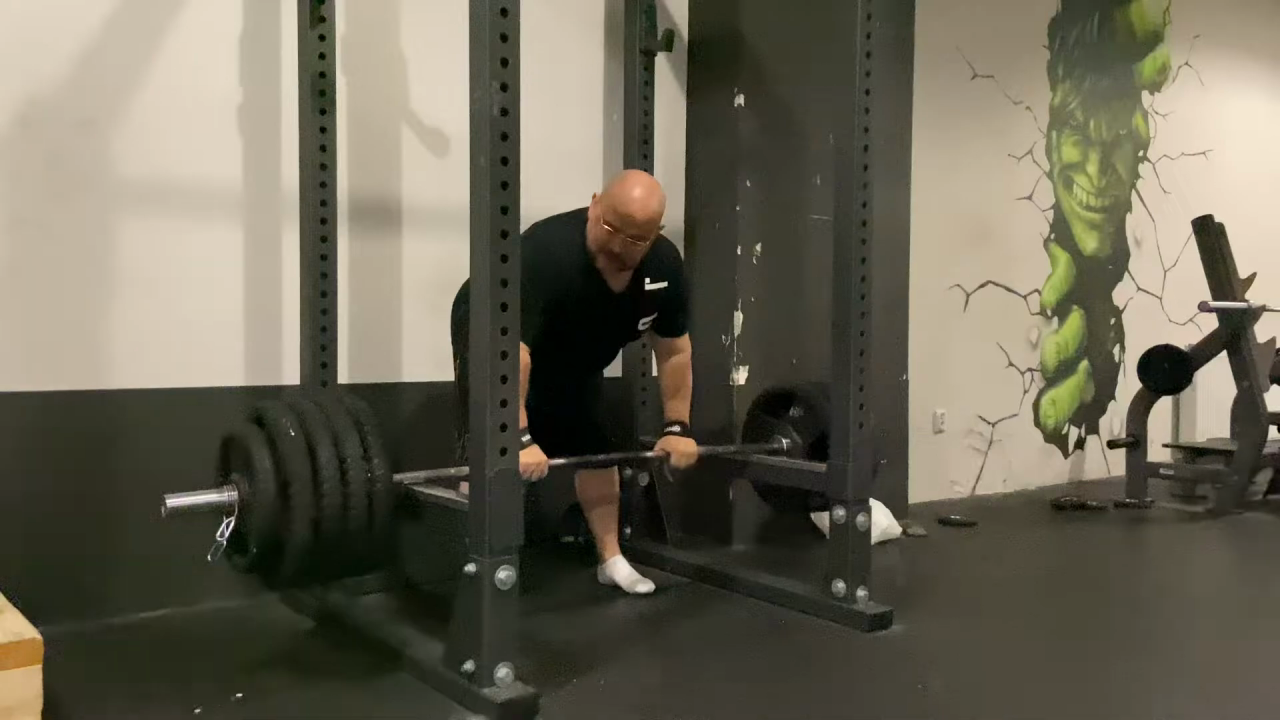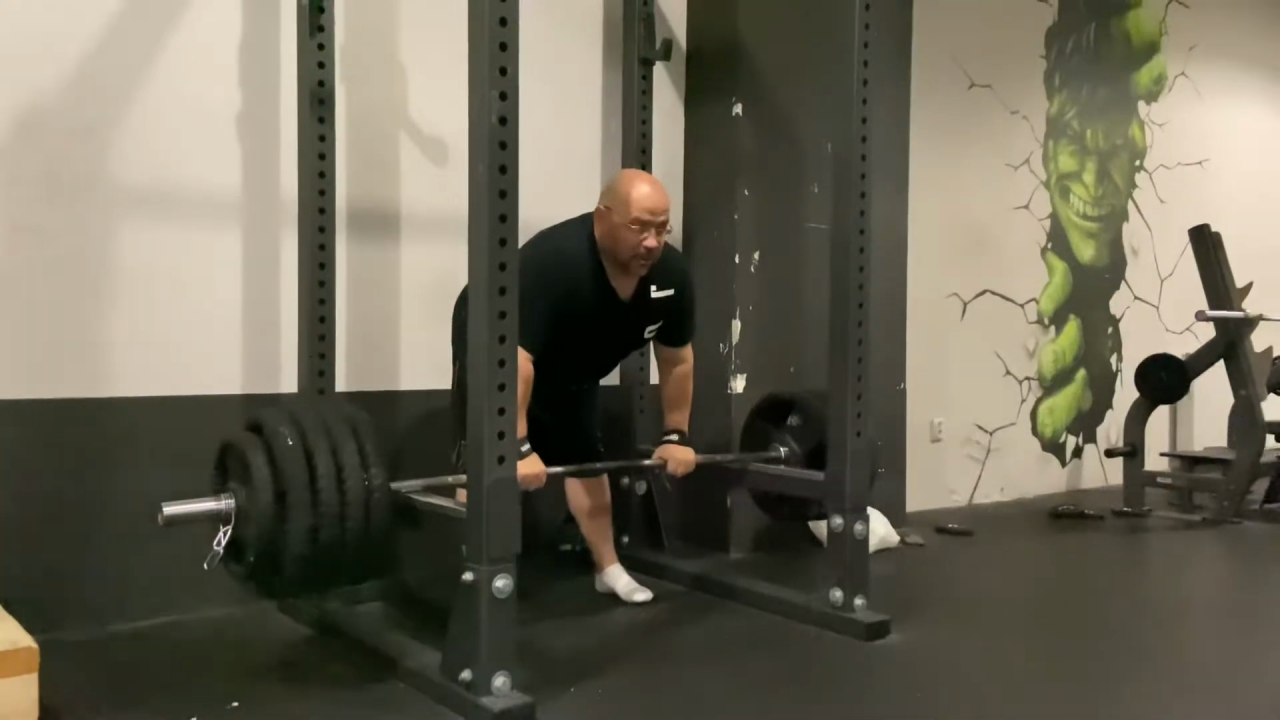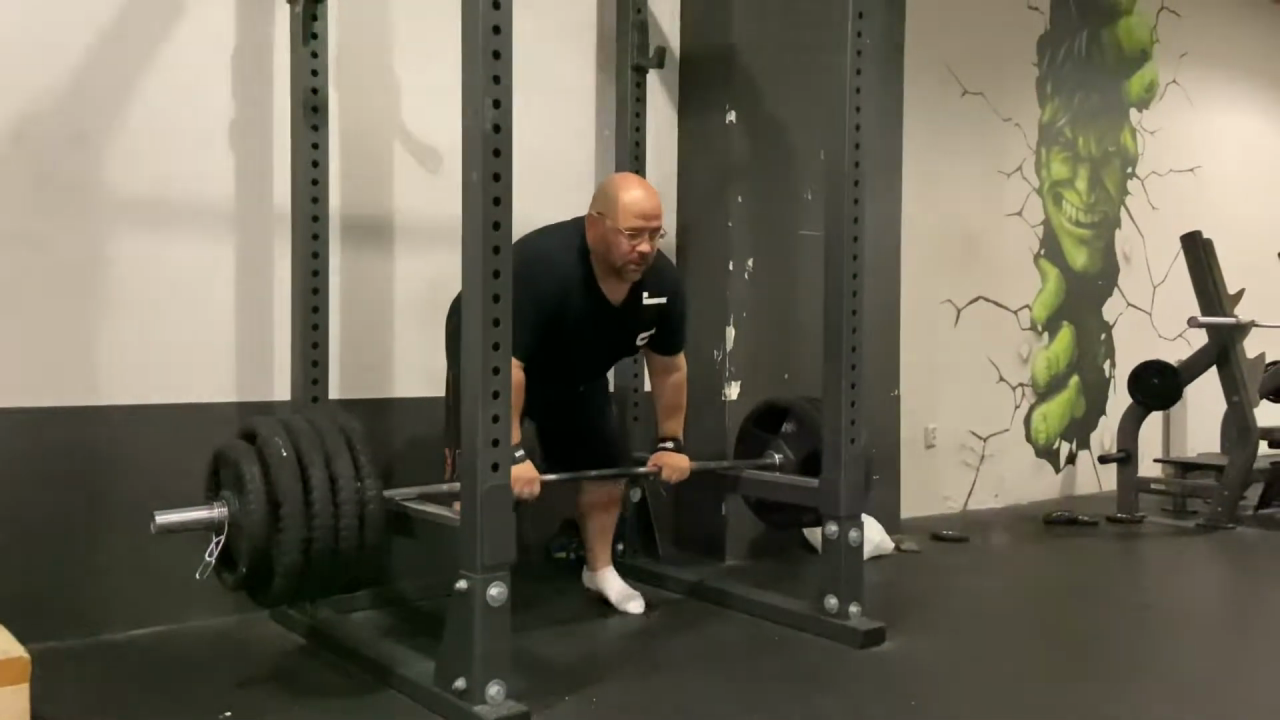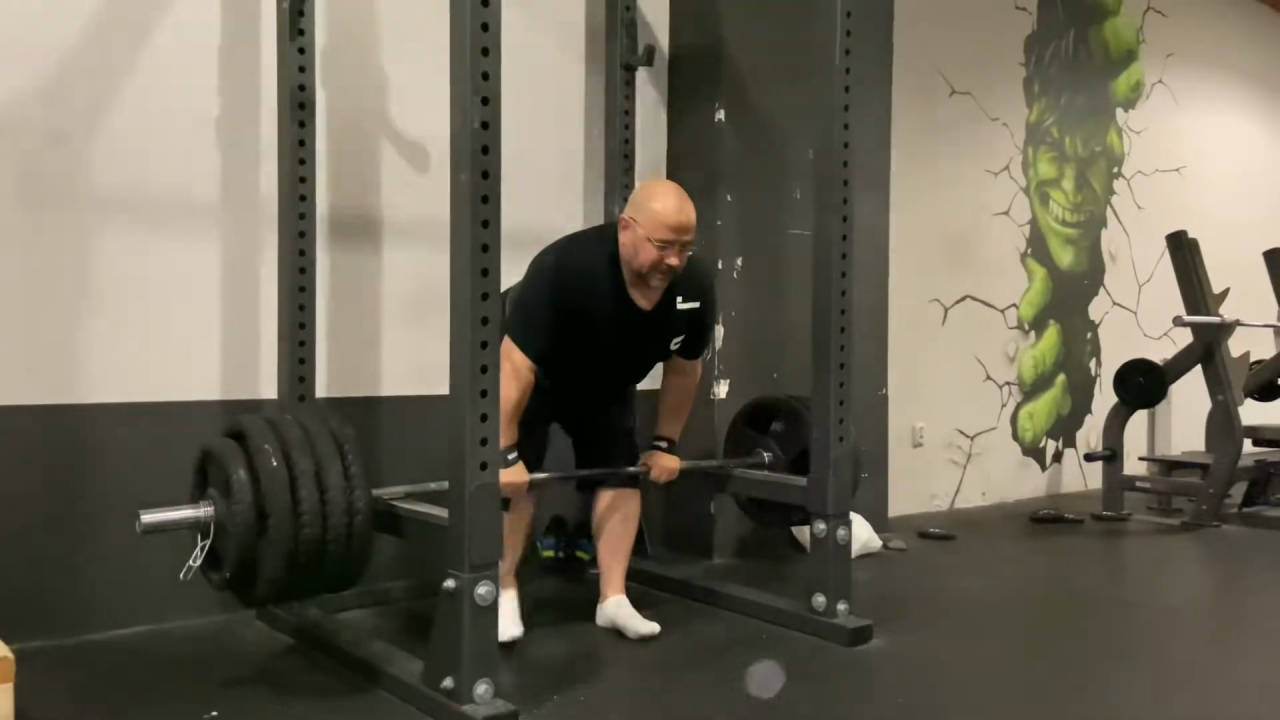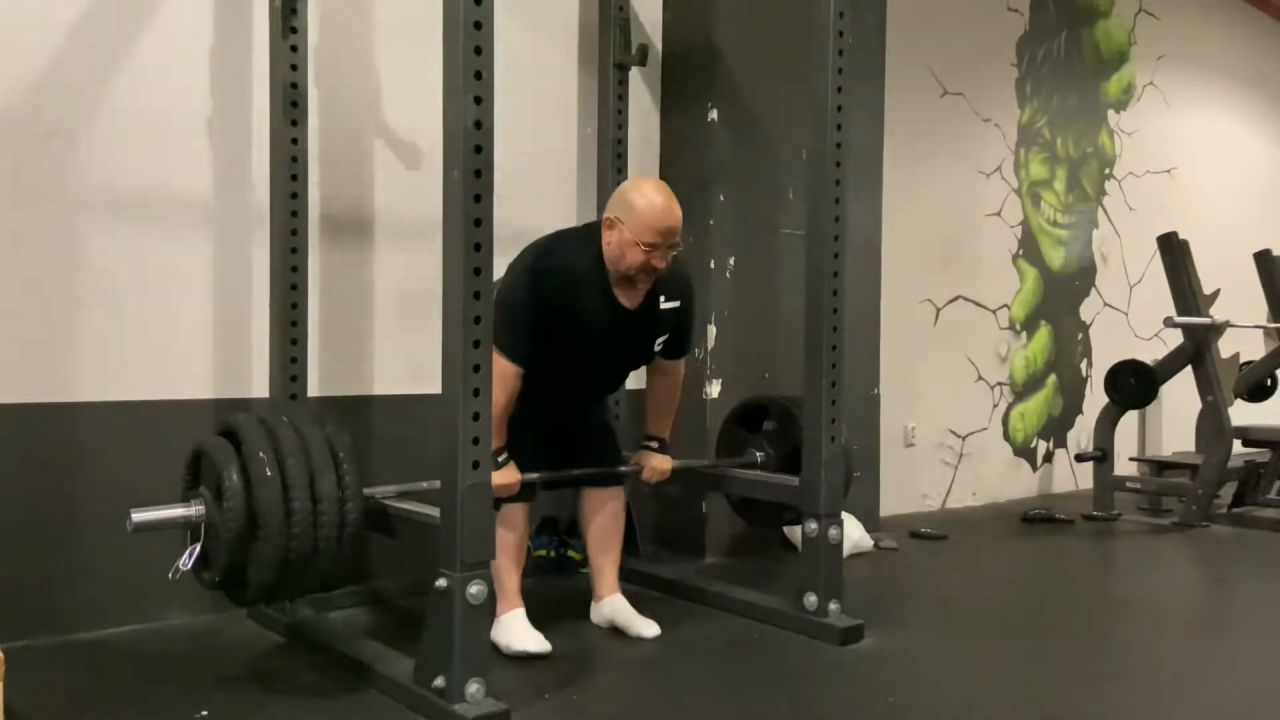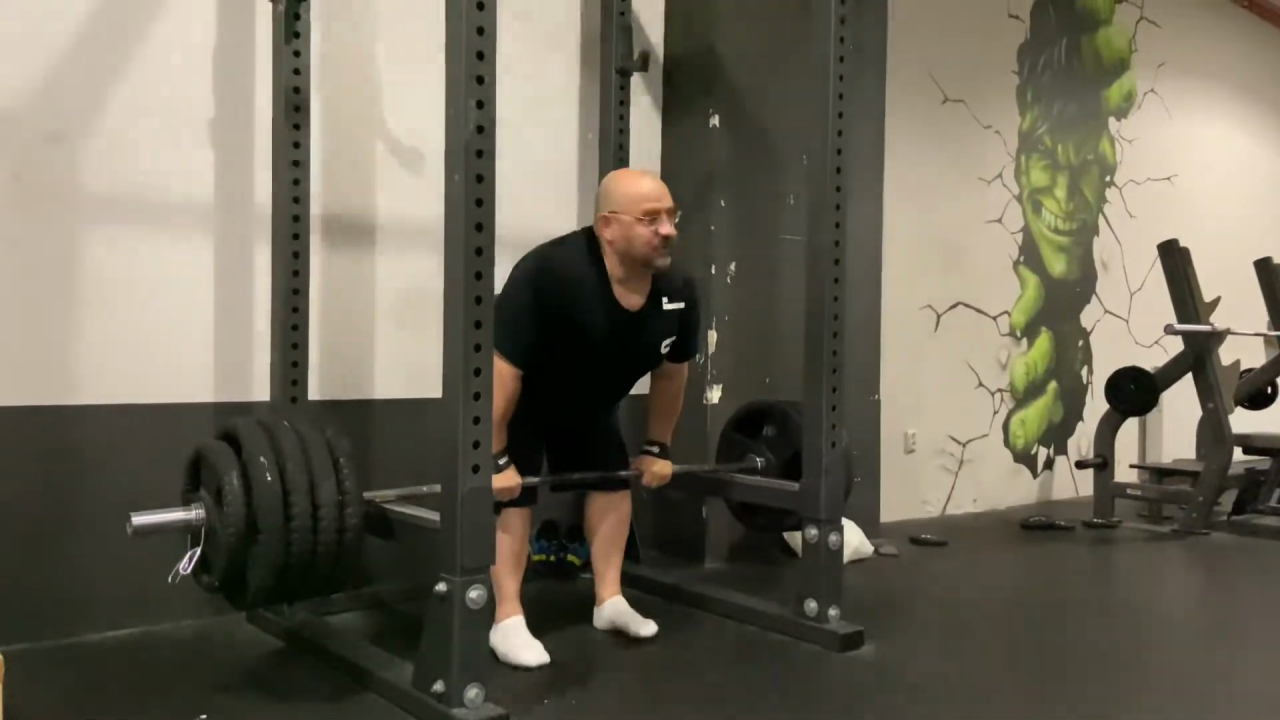
dt=0.7s
person 1, frame 1
left shoulder: (665, 264)
right shoulder: (547, 250)
left elbow: (674, 350)
left wrist: (677, 428)
right wrist: (519, 437)
left hip: (573, 357)
left knee: (595, 446)
left ankle: (611, 560)
person 1, frame 2
left shoulder: (671, 273)
right shoulder: (554, 259)
left elbow: (676, 359)
right elbow: (514, 358)
left wrist: (676, 436)
right wrist: (518, 448)
left hip: (571, 366)
left knee: (585, 458)
left ankle: (609, 569)
person 1, frame 3
left shoulder: (661, 279)
right shoulder: (542, 262)
left elbow: (669, 367)
right elbow: (504, 366)
left wrist: (670, 443)
right wrist: (512, 455)
left hip: (576, 370)
left knee: (606, 459)
left ankle: (600, 569)
person 1, frame 4
left shoulder: (695, 285)
right shoulder: (567, 267)
left elbow: (684, 368)
right elbow: (516, 363)
left wrist: (665, 444)
right wrist: (504, 455)
left hip: (605, 387)
right hip: (533, 375)
left knee: (622, 474)
right knee: (515, 478)
left ankle: (613, 600)
right ankle: (502, 594)
person 1, frame 5
left shoulder: (675, 286)
right shoulder: (548, 268)
left elbow: (667, 368)
right elbow: (502, 369)
left wrist: (656, 444)
right wrist: (495, 456)
left hip: (581, 391)
right hip: (512, 385)
left knee: (606, 475)
right knee: (512, 487)
left ankle: (607, 598)
right ankle: (508, 613)
person 1, frame 6
left shoulder: (677, 289)
right shoulder: (548, 273)
left elbow: (671, 372)
right elbow: (502, 369)
left wrist: (657, 449)
right wrist: (495, 459)
left hip: (590, 401)
right hip: (519, 398)
left knee: (613, 480)
right knee: (512, 492)
left ankle: (609, 601)
right ankle: (507, 619)
